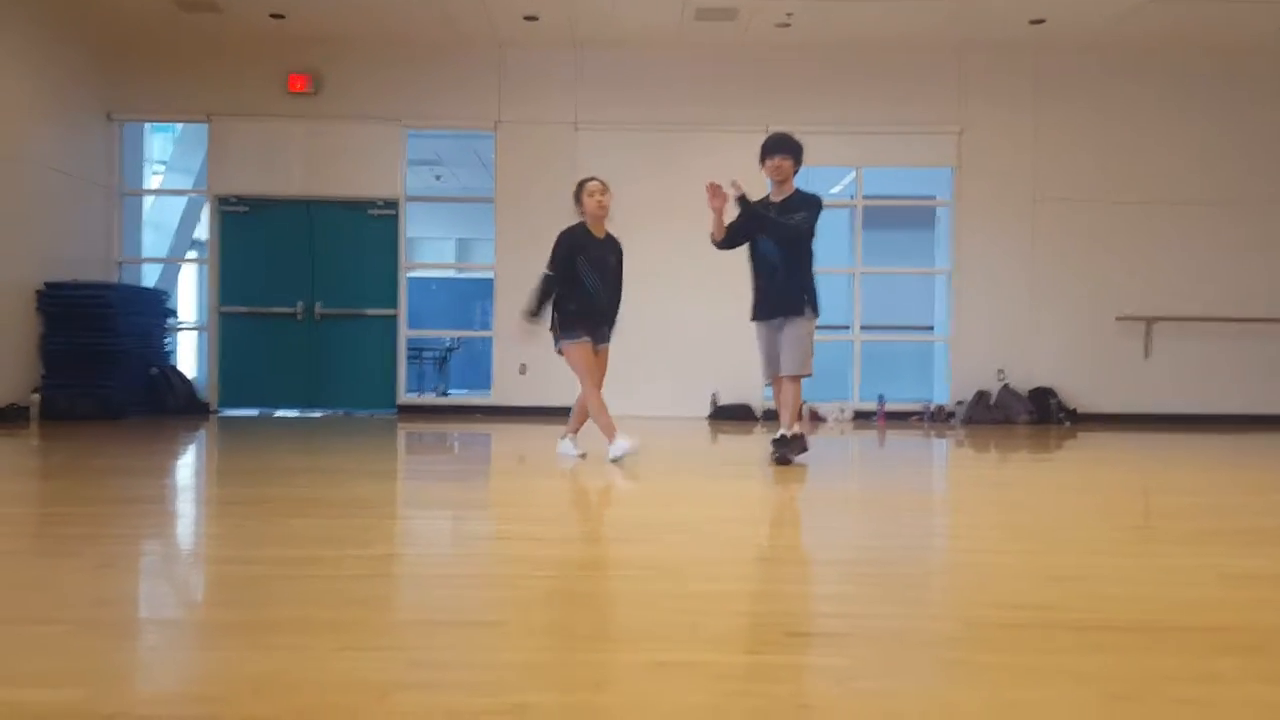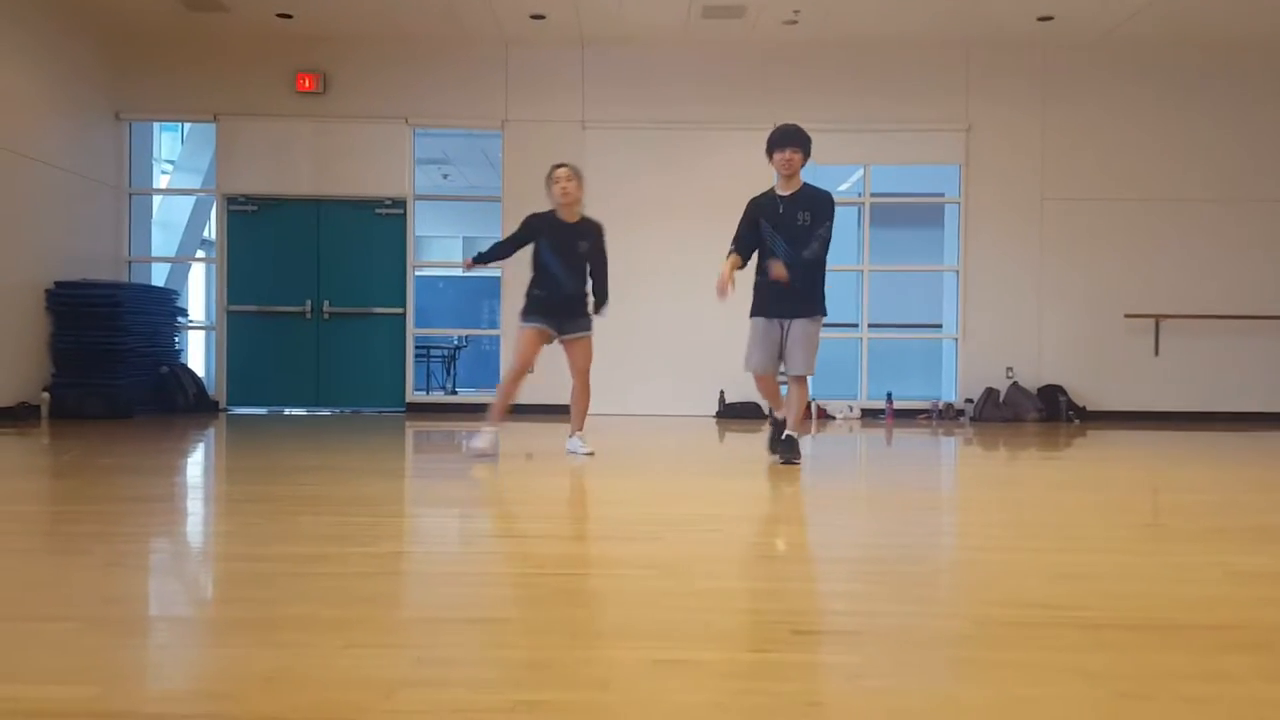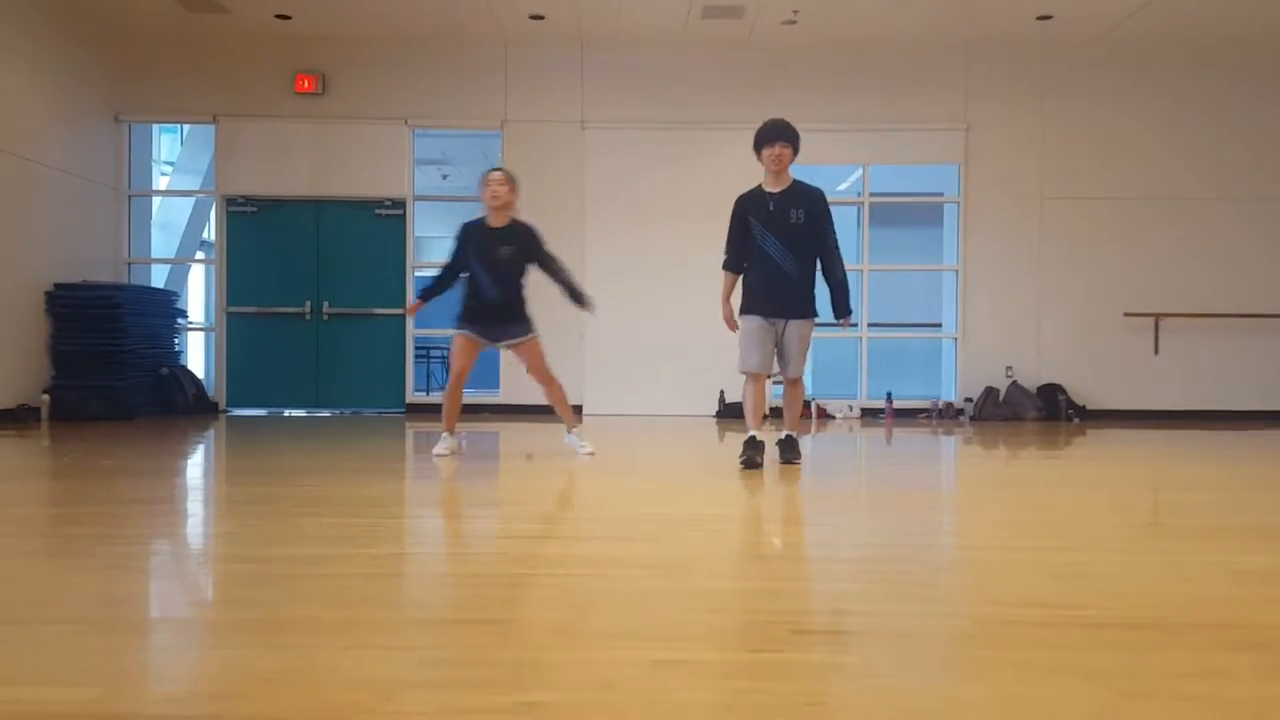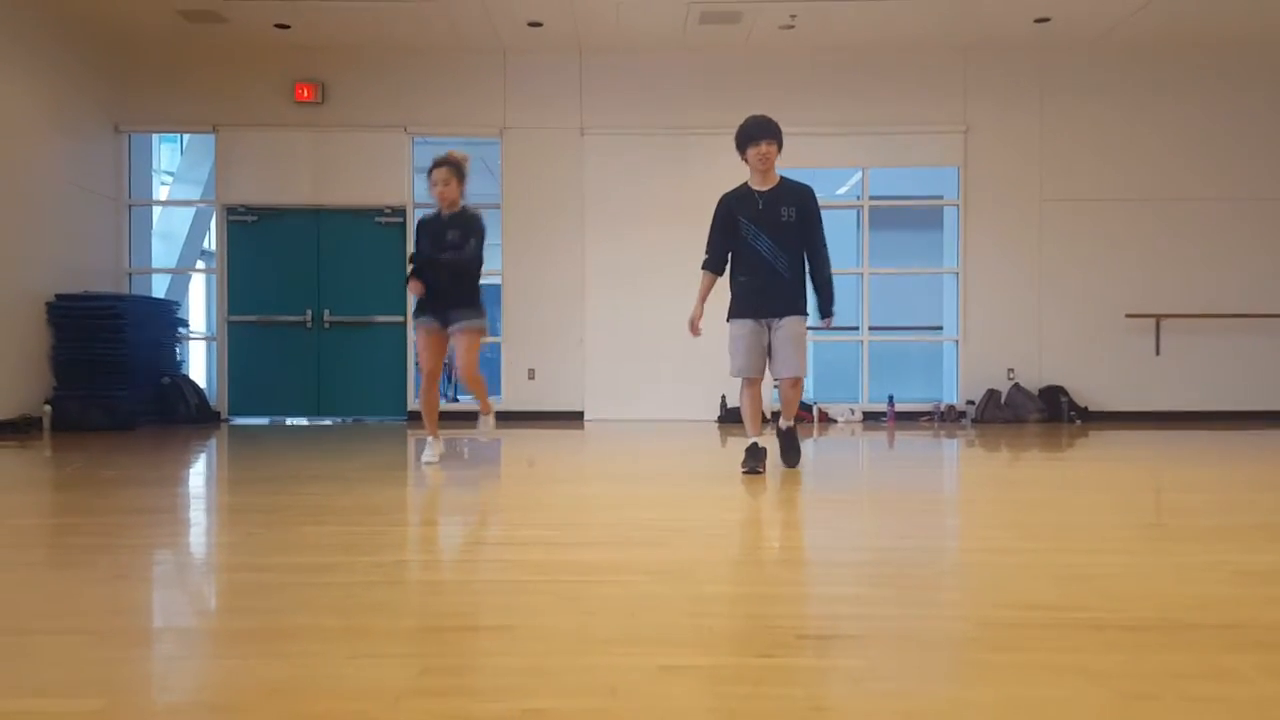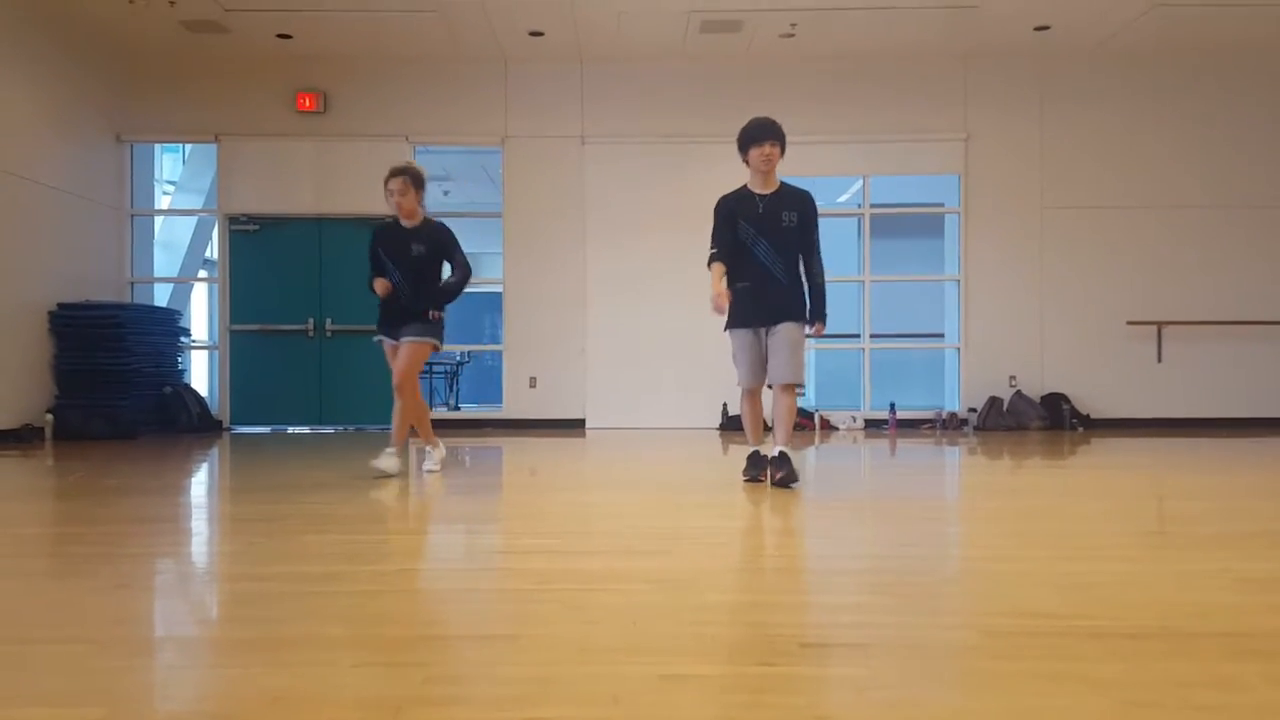
dt=0.3s
person 1, frame 1
left shoulder: (809, 204)
right shoulder: (755, 211)
left elbow: (789, 232)
right elbow: (723, 241)
left wrist: (746, 206)
right wrist: (717, 213)
left hip: (798, 303)
right hip: (765, 305)
left knee: (792, 373)
right knee: (776, 375)
left ankle: (785, 436)
right ankle: (795, 433)
person 1, frame 2
left shoulder: (820, 201)
right shoulder: (758, 205)
left elbow: (818, 248)
right elbow: (742, 248)
left wrist: (789, 268)
right wrist: (728, 272)
left hip: (804, 302)
right hip: (765, 304)
left knee: (798, 373)
right knee: (760, 372)
left ankle: (790, 436)
right ankle: (780, 414)
person 1, frame 3
left shoulder: (812, 199)
right shoulder: (746, 203)
left elbow: (828, 253)
right elbow: (735, 257)
left wrist: (841, 303)
right wrist: (725, 300)
left hip: (799, 305)
right hip: (756, 305)
left knee: (792, 376)
right knee: (754, 373)
left ankle: (789, 438)
right ankle: (754, 440)
person 1, frame 4
left shoulder: (801, 196)
right shoulder: (731, 202)
left elbow: (817, 252)
right elbow: (715, 256)
left wrist: (826, 301)
right wrist: (700, 303)
left hip: (789, 305)
right hip: (745, 306)
left knee: (791, 377)
right knee: (750, 377)
left ankle: (787, 427)
right ankle: (755, 446)
person 1, frame 5
left shoulder: (801, 201)
right shoulder: (729, 205)
left elbow: (812, 260)
right elbow: (720, 252)
left wrist: (819, 310)
right wrist: (718, 286)
left hip: (788, 311)
right hip: (744, 312)
left knee: (785, 383)
right knee: (750, 387)
left ankle: (780, 456)
right ankle: (756, 454)
person 2, frame 1
left shoulder: (614, 246)
right shoulder: (571, 238)
left elbow: (613, 291)
right elbow: (551, 280)
left wrist: (606, 326)
right wrist: (534, 314)
left hip: (597, 324)
right hip: (571, 322)
left knee: (593, 386)
right knee: (591, 383)
left ankle: (568, 438)
right ankle: (615, 441)
person 2, frame 2
left shoulder: (593, 230)
right shoulder: (537, 223)
left elbow: (598, 269)
right elbow: (508, 245)
left wrist: (600, 302)
right wrist: (479, 259)
left hip: (575, 312)
right hip: (540, 308)
left knee: (582, 376)
right knee: (518, 369)
left ankle: (576, 436)
right ankle: (490, 429)
person 2, frame 3
left shoulder: (523, 233)
right shoulder: (470, 231)
left elbow: (551, 266)
right elbow: (453, 270)
left wrist: (577, 295)
right wrist: (422, 297)
left hip: (512, 318)
right hip: (474, 317)
left knee: (544, 376)
right knee: (456, 375)
left ankle: (573, 433)
right ankle: (448, 436)
person 2, frame 4
left shoulder: (471, 220)
right shoulder: (425, 224)
left elbow: (469, 262)
left wrist: (428, 260)
right wrist: (413, 280)
left hip: (465, 306)
right hip: (431, 307)
left knee: (466, 370)
right knee: (428, 373)
left ankle: (486, 408)
right ankle: (433, 439)
person 2, frame 5
left shoulder: (437, 232)
right shoulder: (381, 234)
left elbow: (463, 271)
right elbow: (374, 273)
left wrist: (440, 297)
right wrist: (376, 283)
left hip: (423, 321)
right hip: (391, 320)
left knee: (402, 381)
right knee: (408, 387)
left ankle: (394, 451)
right ankle: (433, 446)
